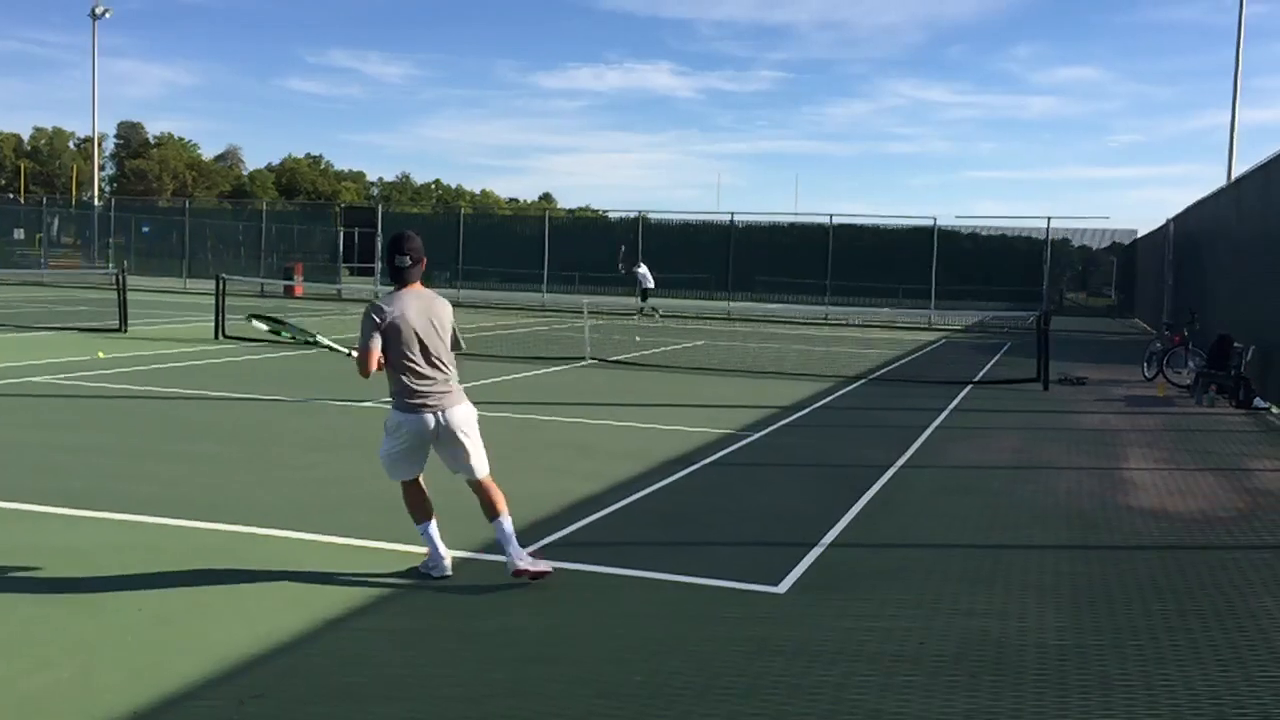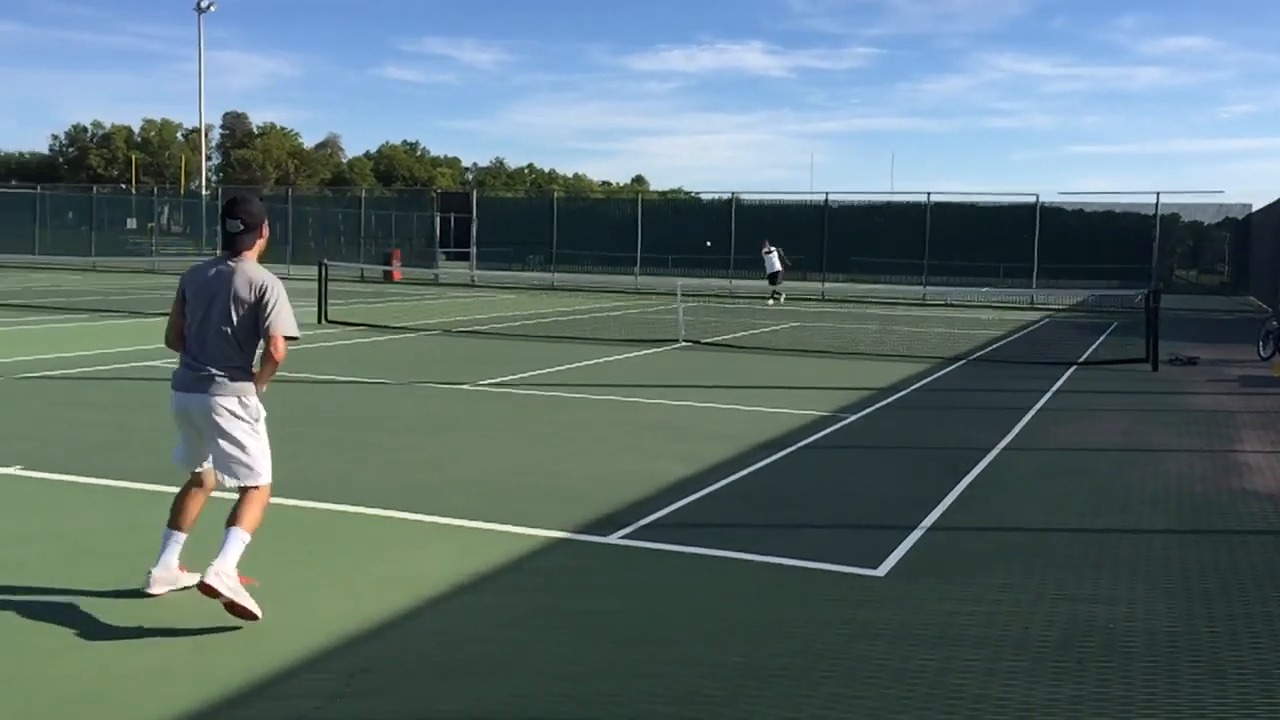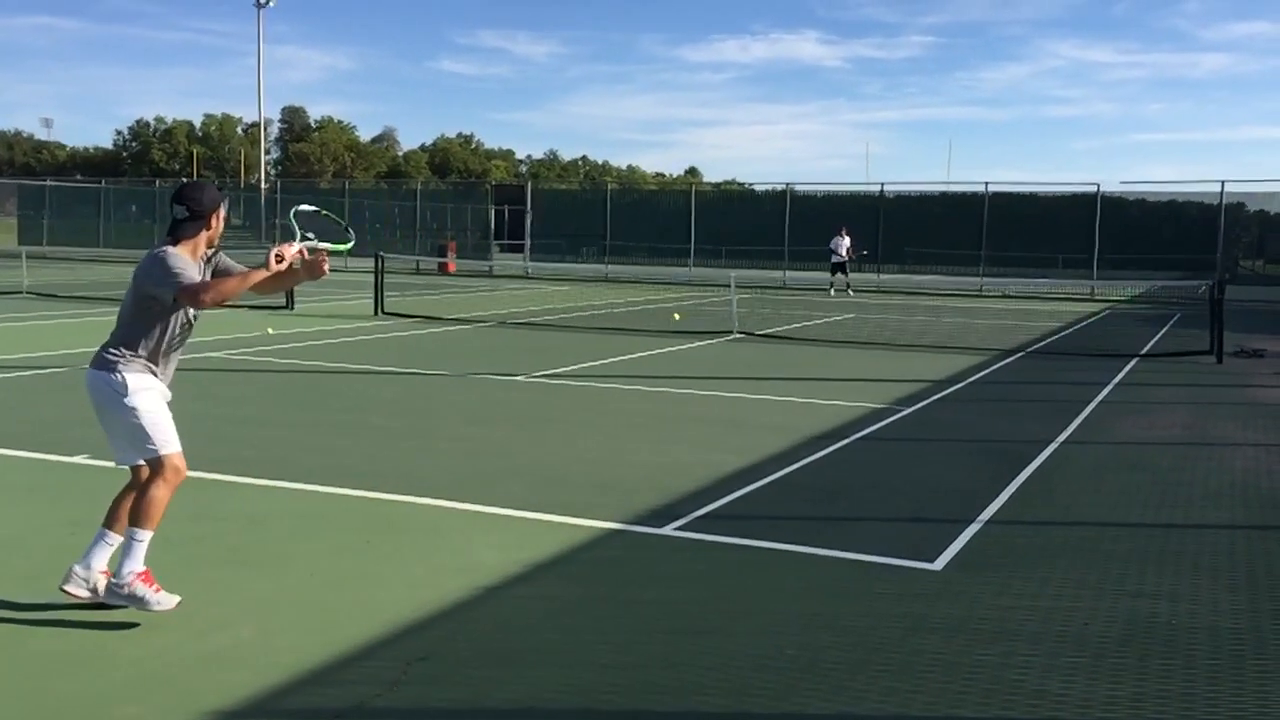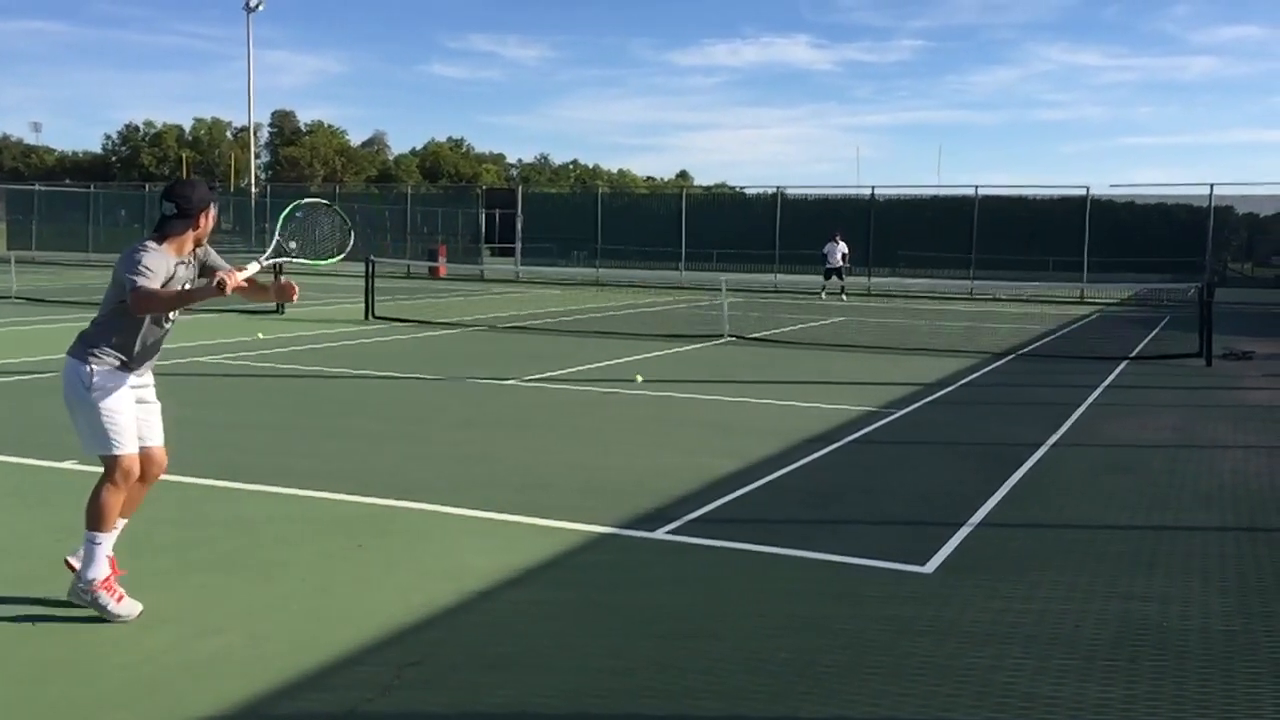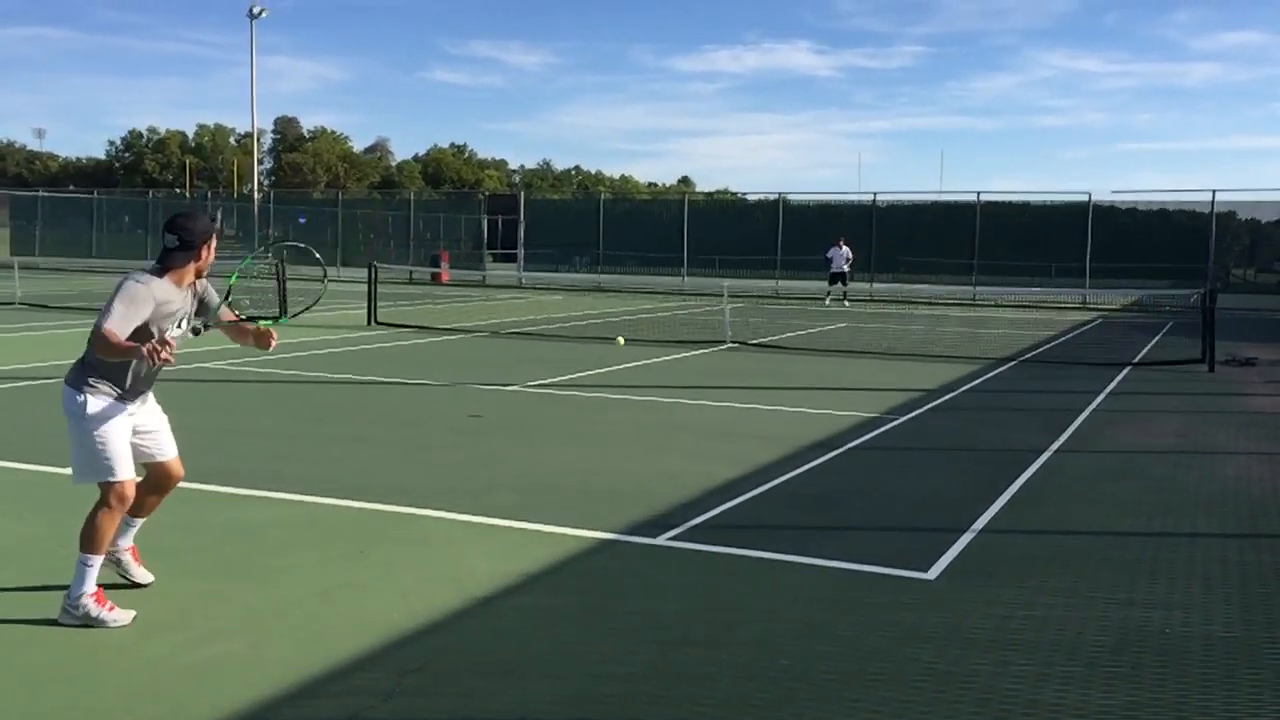
dt=1s
person 1, frame 1
left shoulder: (378, 309)
right shoulder: (442, 305)
left elbow: (368, 369)
left wrist: (377, 359)
left hip: (410, 413)
right hip: (450, 406)
left knee: (409, 482)
right knee: (483, 483)
left ankle: (438, 556)
right ankle: (517, 555)
person 1, frame 2
left shoulder: (194, 276)
right shoulder: (266, 284)
left elbow: (173, 337)
right elbow: (275, 351)
right wrist: (259, 380)
left hip: (184, 393)
right hip: (229, 397)
left knee: (199, 479)
right knee: (256, 490)
left ankle: (164, 570)
right ankle: (222, 574)
person 1, frame 3
left shoulder: (206, 258)
right shoulder: (165, 261)
left elbow: (258, 284)
right elbow: (202, 297)
left wrist: (302, 273)
right wrist: (264, 268)
left hip: (141, 380)
right hip: (122, 377)
left knee: (147, 477)
right knee: (170, 469)
left ankle: (88, 572)
right ankle: (127, 576)
person 1, frame 4
left shoulder: (197, 254)
right shoulder: (146, 258)
left elbow: (241, 284)
right elbow: (143, 302)
left wrist: (273, 291)
right wrist: (203, 291)
left hip: (135, 374)
right hip: (96, 370)
left knee: (152, 465)
right knee: (123, 470)
left ankle: (93, 556)
right ankle: (90, 580)
person 1, frame 5
left shoulder: (197, 287)
right shoulder: (141, 288)
left elbow: (229, 324)
right elbow: (99, 341)
left wrist: (254, 335)
right wrist: (136, 350)
left hip: (136, 397)
right hip: (95, 397)
left knee: (168, 473)
right knee: (119, 493)
left ankle: (120, 547)
right ankle: (80, 599)
